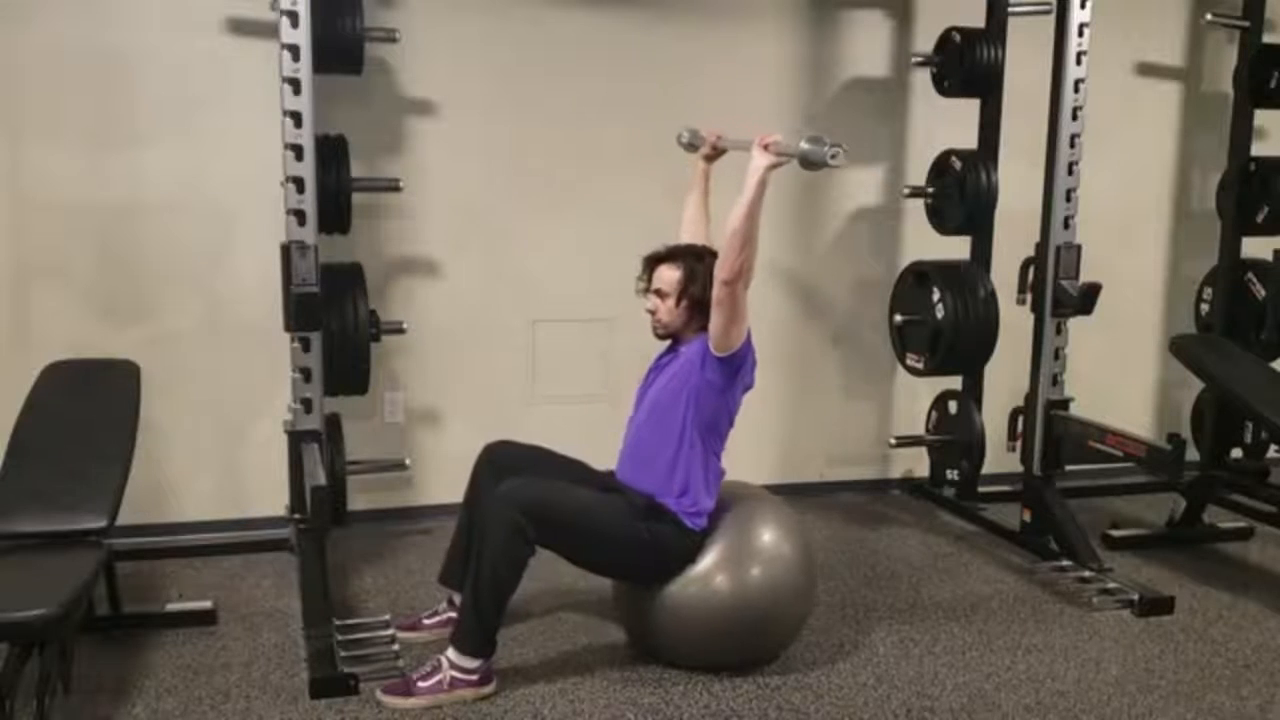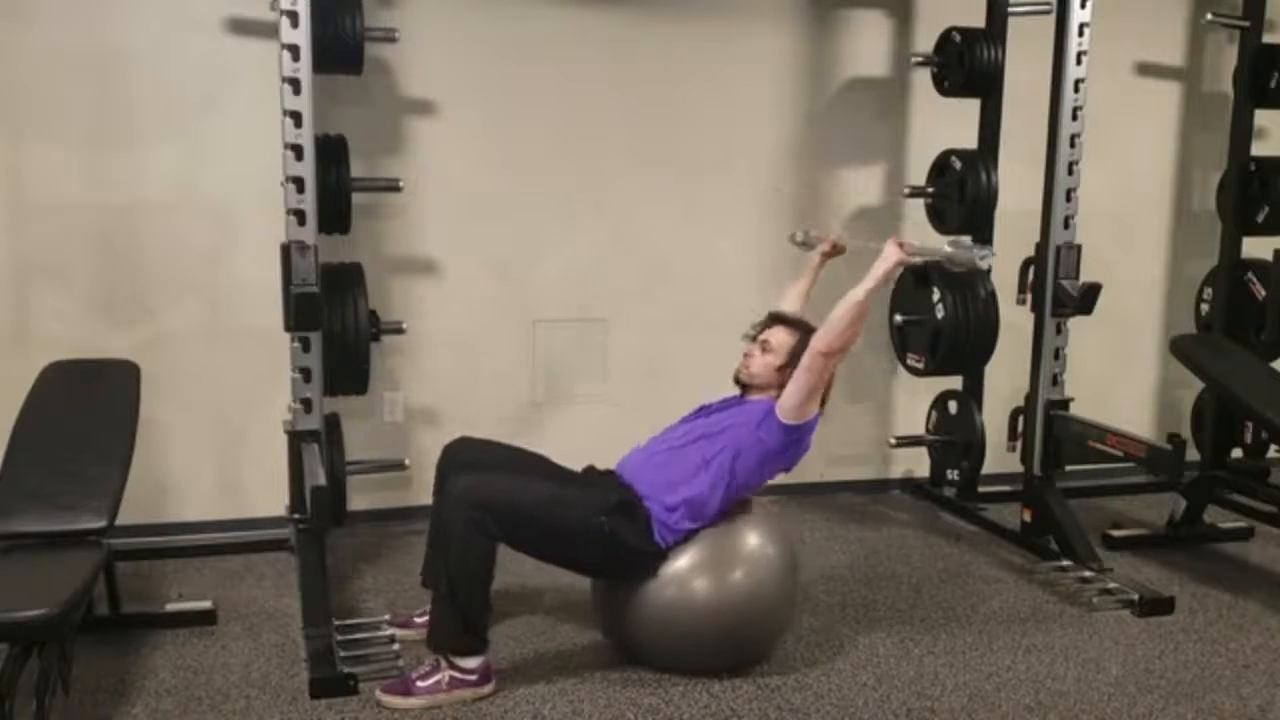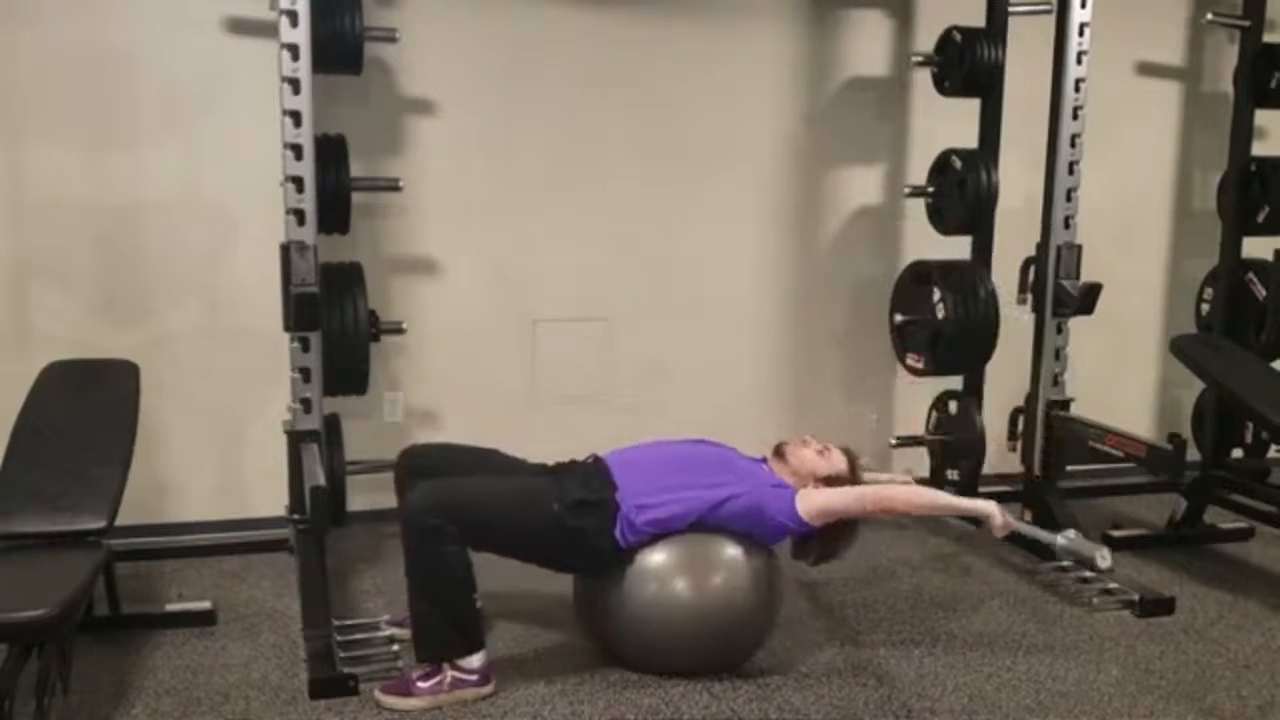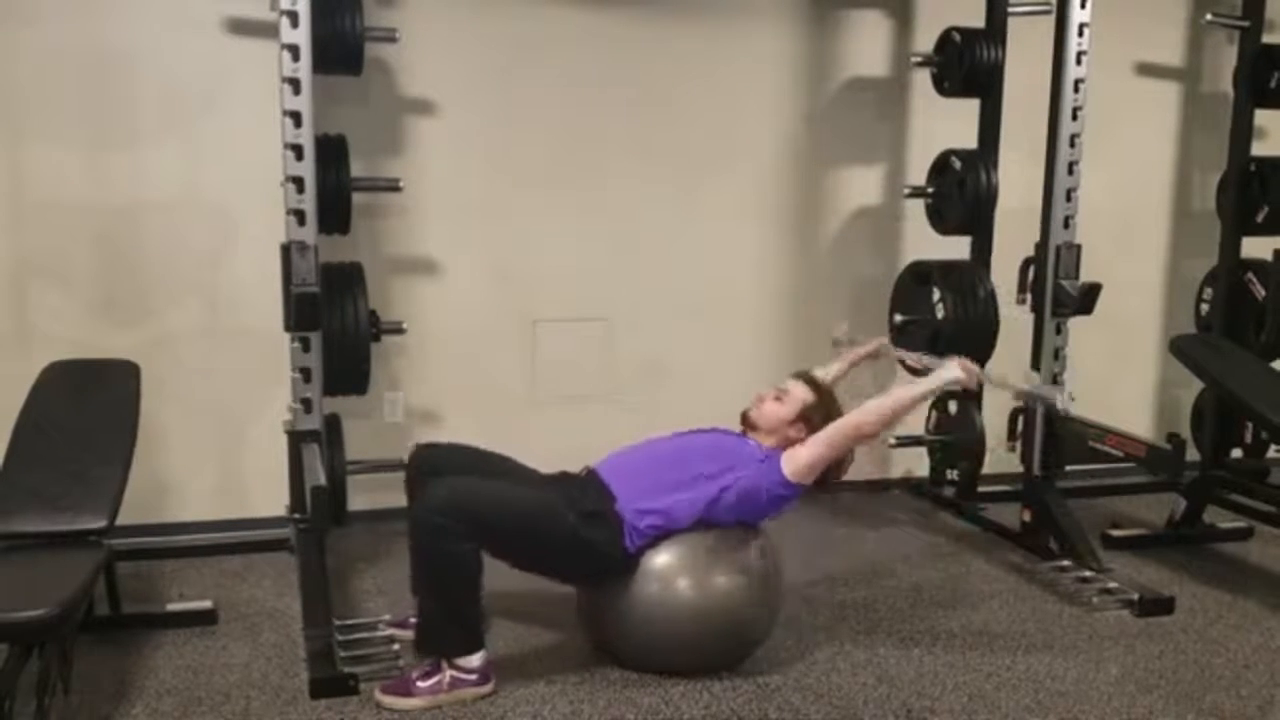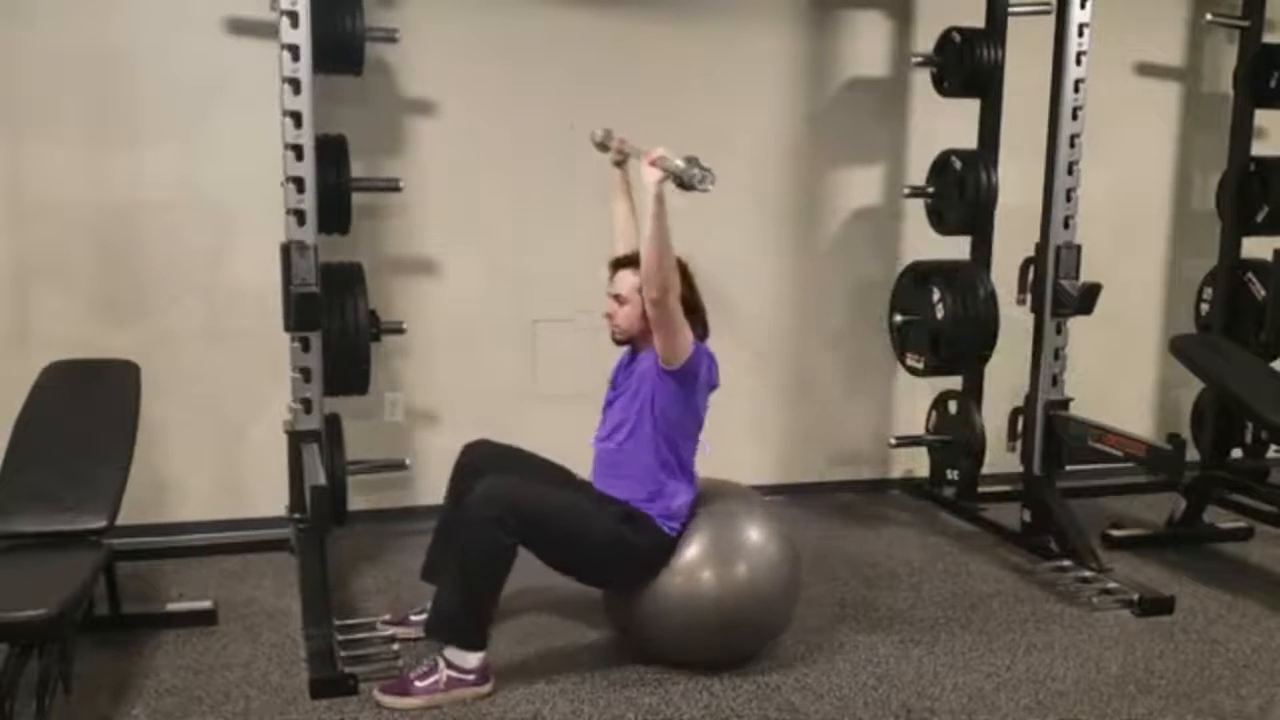
dt=1s
person 1, frame 1
left shoulder: (719, 359)
right shoulder: (682, 346)
left elbow: (729, 273)
right elbow: (691, 247)
left wrist: (757, 175)
right wrist: (702, 167)
left hip: (662, 531)
right hip: (628, 497)
left knee: (514, 501)
right knee: (500, 460)
left ankle: (468, 665)
right ankle: (460, 602)
person 1, frame 2
left shoulder: (779, 426)
right shoulder: (742, 405)
left elbow: (825, 347)
right elbow: (782, 324)
left wrist: (882, 268)
right wrist: (816, 261)
left hip: (631, 531)
right hip: (607, 495)
left knee: (471, 498)
right knee: (463, 457)
left ankle: (464, 664)
right ankle: (448, 607)
person 1, frame 3
left shoulder: (782, 505)
right shoulder: (761, 472)
left elbow: (877, 499)
left wrist: (979, 505)
left hip: (589, 521)
right hip: (582, 480)
left knee: (429, 508)
right knee: (419, 464)
left ankle: (460, 664)
right ankle: (446, 610)
person 1, frame 4
left shoulder: (771, 476)
right shoulder: (743, 445)
left elbow: (854, 426)
right elbow: (804, 389)
left wrist: (938, 380)
right wrist: (856, 356)
left hip: (594, 532)
right hip: (579, 492)
left knee: (443, 505)
right knee: (431, 463)
left ankle: (461, 663)
right ankle: (445, 605)
person 1, frame 5
left shoulder: (683, 364)
right shoulder: (641, 352)
left elbow: (661, 289)
right elbow: (632, 252)
left wrist: (658, 192)
right wrist: (620, 174)
left hip: (636, 537)
right hip: (603, 506)
left knee: (494, 499)
right knee: (482, 458)
left ankle: (462, 663)
right ankle: (445, 604)
